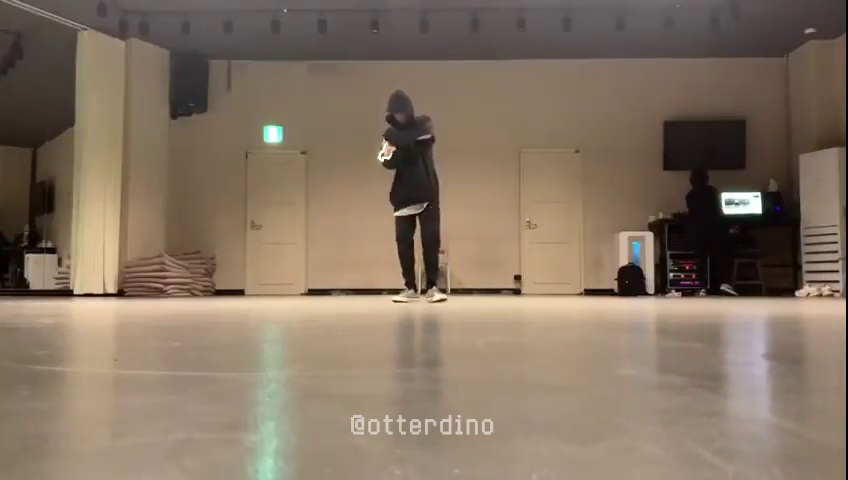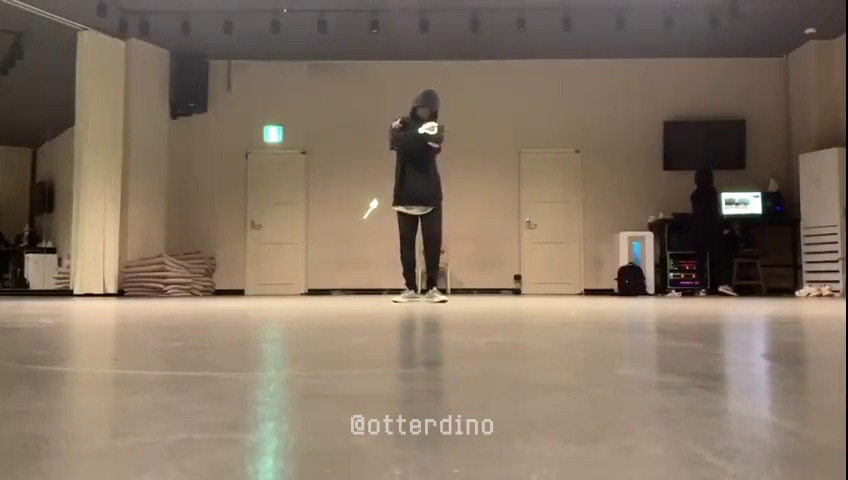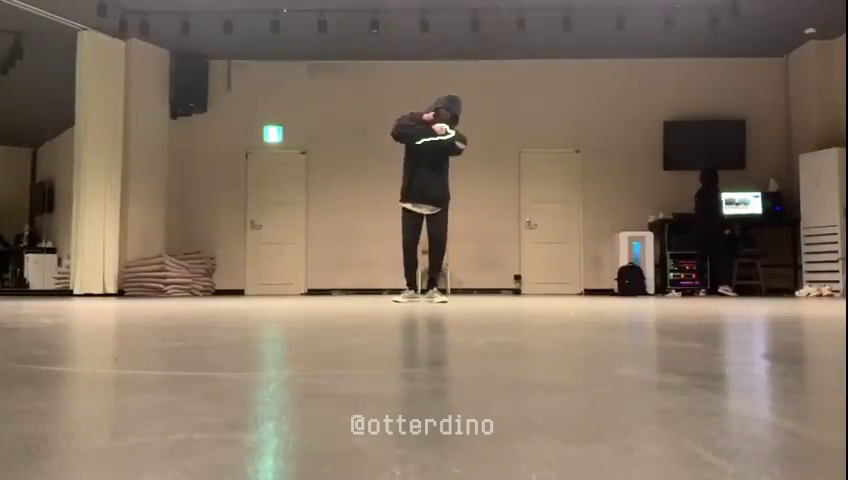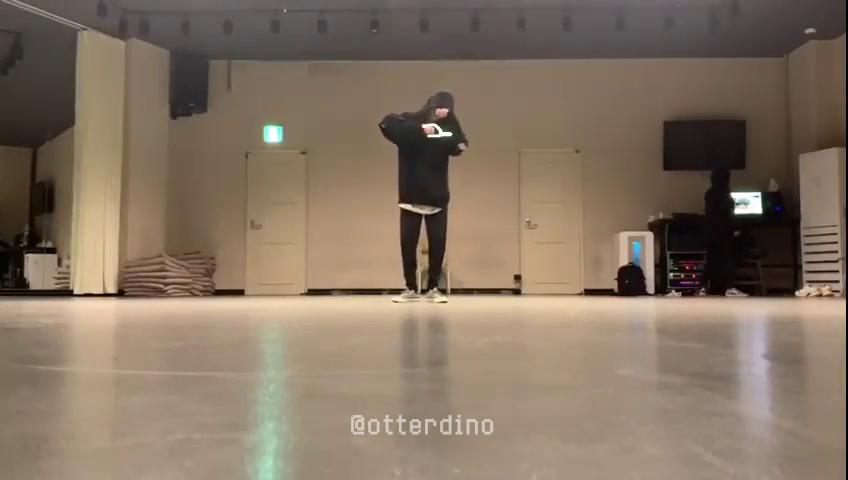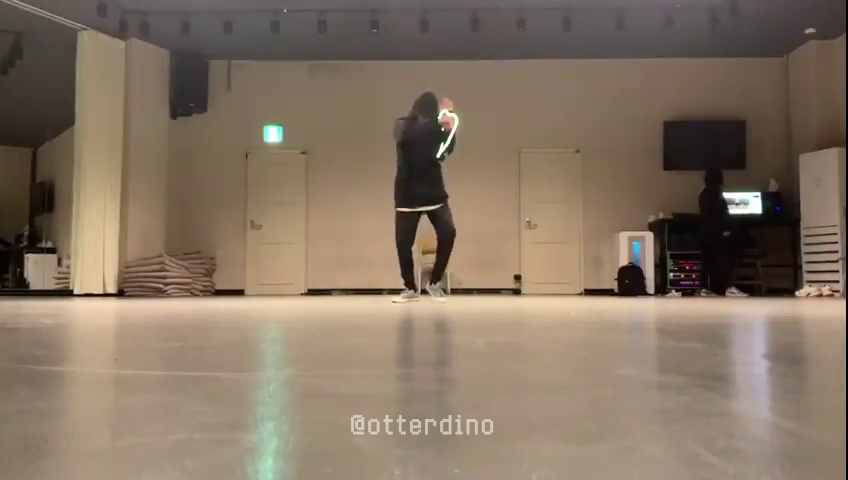
dt=0.5s
person 1, frame 1
left shoulder: (423, 123)
right shoulder: (390, 133)
left elbow: (426, 138)
right elbow: (389, 163)
left wrist: (399, 142)
right wrist: (387, 155)
left hip: (426, 192)
right hip: (403, 195)
left knee: (431, 239)
right knee: (403, 241)
left ankle: (432, 286)
right ankle: (410, 287)
person 1, frame 2
left shoulder: (435, 128)
right shoulder: (402, 124)
left elbow: (433, 146)
right elbow: (398, 143)
left wrist: (406, 133)
right wrist: (420, 132)
left hip: (430, 194)
right hip: (406, 194)
left knee: (433, 241)
right knee: (406, 241)
left ankle: (432, 288)
right ankle: (410, 288)
person 1, frame 3
left shoulder: (448, 131)
right shoulder: (415, 121)
left elbow: (459, 145)
right elbow: (398, 130)
left wrist: (443, 124)
right wrist: (429, 130)
left hip: (438, 196)
right hip: (413, 194)
left knee: (438, 242)
right knee: (409, 242)
left ankle: (433, 287)
right ankle: (411, 288)
person 1, frame 4
left shoulder: (445, 130)
right shoulder: (411, 121)
left elbow: (460, 146)
right elbow: (386, 124)
left wrist: (450, 119)
right wrist: (418, 129)
left hip: (437, 196)
right hip: (411, 195)
left knee: (438, 242)
right knee: (408, 242)
left ankle: (433, 288)
right ankle: (410, 288)
person 1, frame 5
left shoulder: (434, 130)
right shoulder: (403, 125)
left elbow: (446, 150)
right elbow: (407, 137)
left wrist: (445, 128)
right wrist: (437, 125)
left hip: (434, 193)
right hip: (408, 195)
left knee: (448, 232)
right knee: (403, 241)
left ankle: (435, 282)
right ankle: (410, 288)
person 2, frame 1
left shoulder: (690, 195)
right shoulder: (712, 191)
right elbow: (717, 211)
right wrist: (726, 227)
left hip: (697, 232)
right hip: (713, 229)
left knee: (703, 259)
right knee: (722, 255)
right ankle: (724, 283)
person 2, frame 2
left shoulder: (694, 195)
right shoulder: (712, 192)
right elbow: (716, 213)
right wrist: (723, 228)
left hip: (699, 232)
right hip: (712, 231)
left knee: (702, 259)
right knee: (722, 257)
right ankle: (723, 284)
person 2, frame 3
left shoulder: (699, 194)
right shoulder: (714, 192)
right elbow: (717, 212)
right wrist: (724, 228)
left hip: (701, 231)
right hip: (714, 231)
left knee: (704, 259)
right knee: (723, 257)
right ankle: (723, 285)
person 2, frame 4
left shoulder: (709, 193)
right shoulder: (724, 192)
right elbow: (728, 212)
right wrist: (733, 229)
left hip: (711, 231)
right hip: (723, 231)
left knee: (712, 259)
right knee: (728, 259)
left ankle: (708, 287)
right ankle: (729, 288)
person 2, frame 5
left shoulder: (703, 194)
right shoulder: (716, 193)
right elbow: (722, 212)
right wrist: (726, 229)
left hip: (706, 232)
right hip: (717, 233)
left knee: (708, 261)
right knee: (726, 259)
left ankle: (707, 288)
right ankle: (729, 288)
